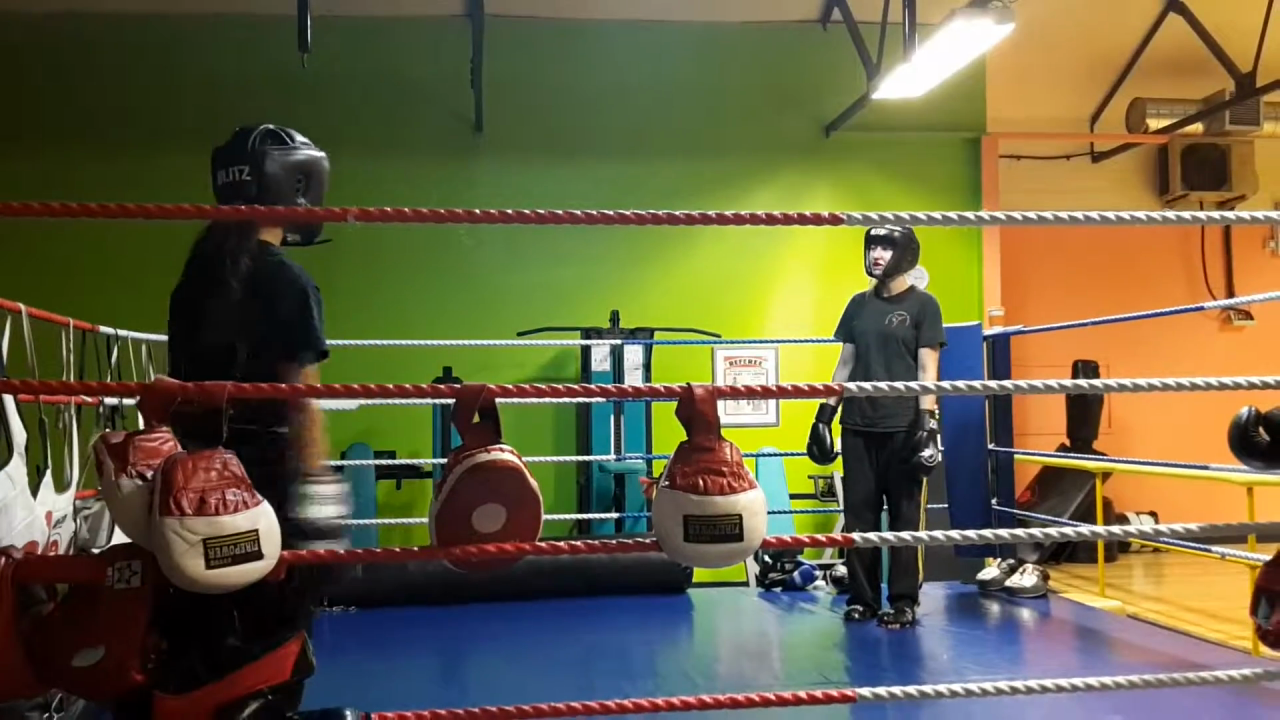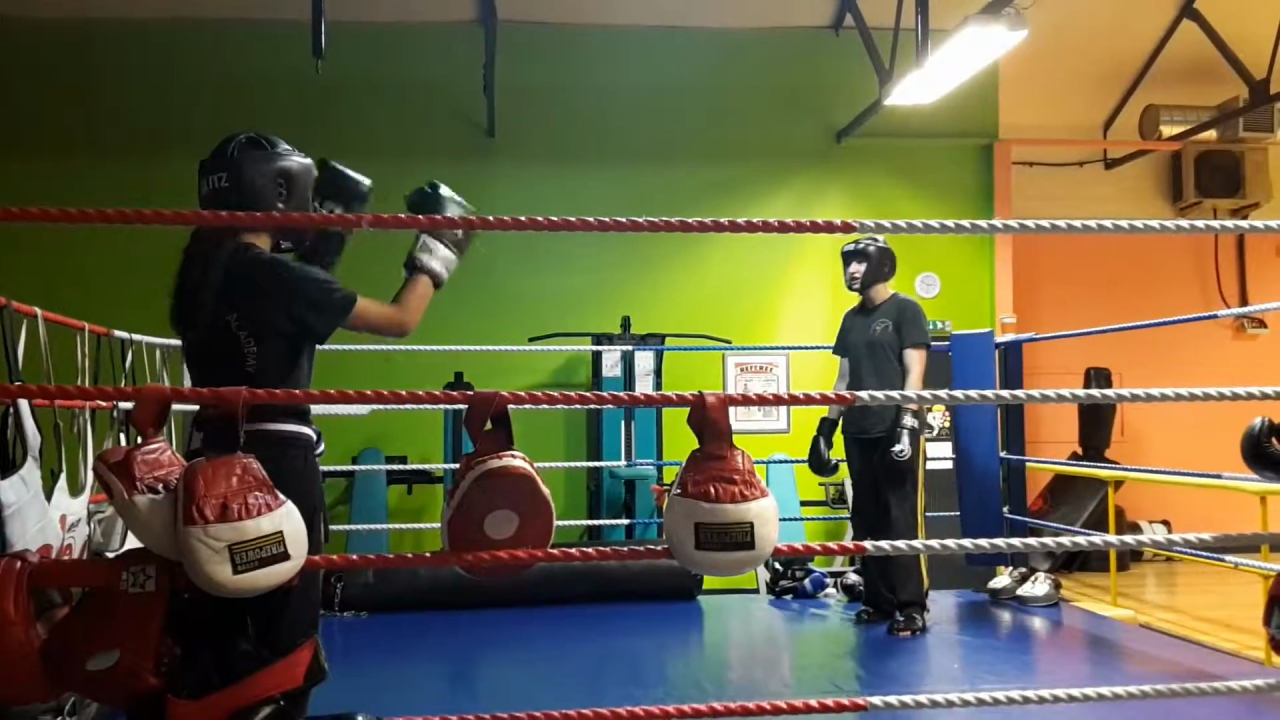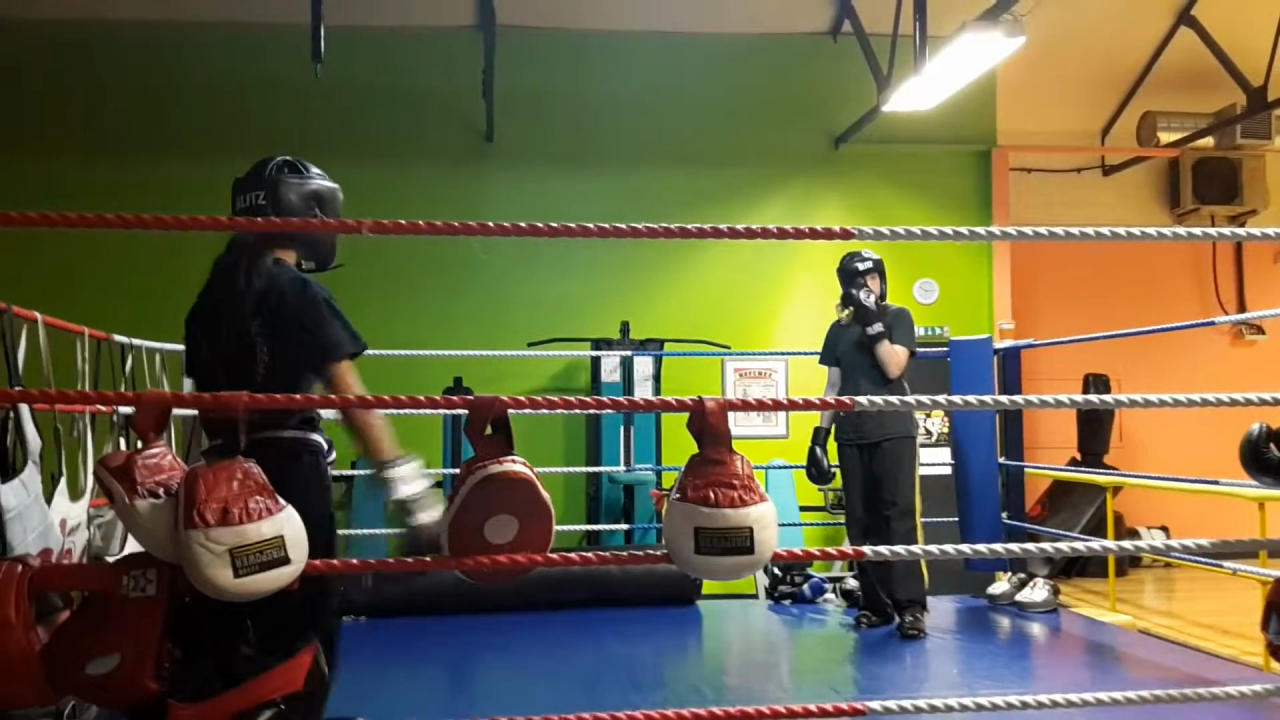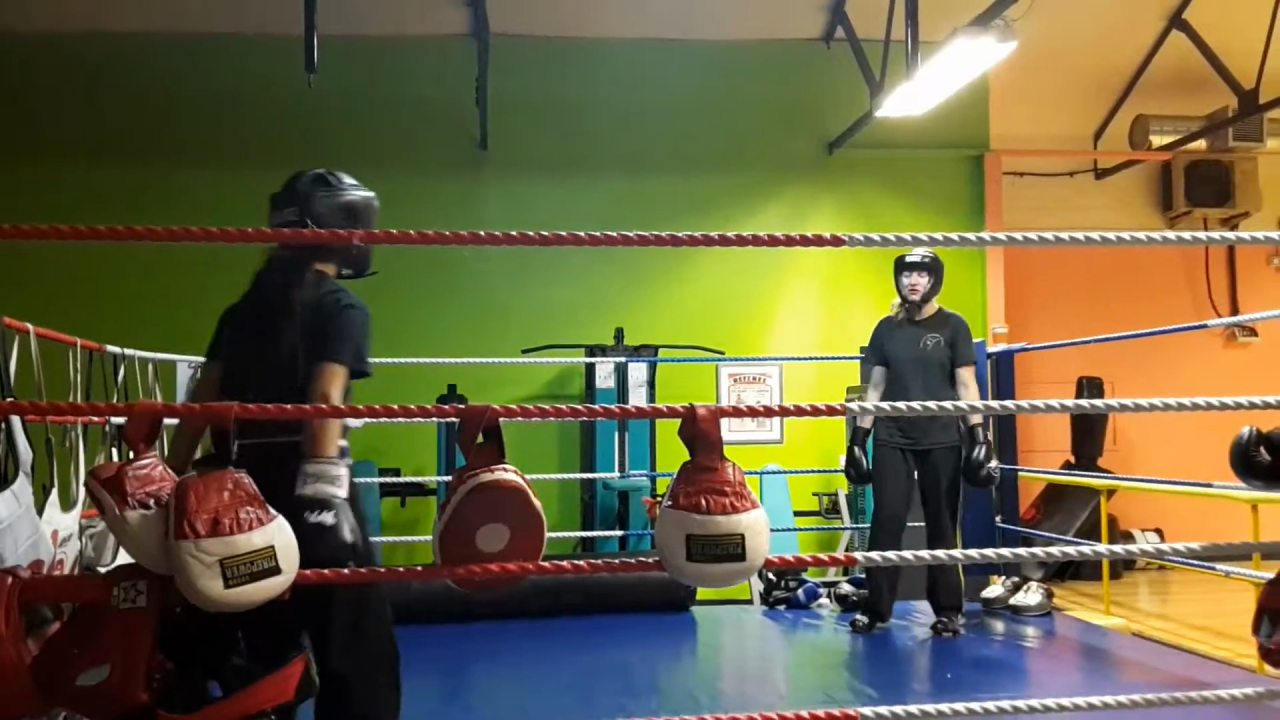
dt=1s
person 1, frame 1
left shoulder: (204, 270)
right shoulder: (284, 281)
left elbow: (187, 380)
right elbow: (299, 404)
right hip: (264, 463)
left knee: (200, 622)
right knee: (273, 627)
person 1, frame 2
left shoulder: (205, 274)
right shoulder: (276, 277)
right elbow: (399, 319)
left wrist: (324, 234)
right wrist: (436, 249)
left hip: (215, 459)
right hip: (277, 461)
left knee: (211, 619)
right knee: (281, 624)
person 1, frame 3
left shoulder: (218, 293)
right shoulder: (298, 293)
left elbow: (208, 396)
right elbow: (350, 398)
right wrist: (410, 486)
right hip: (283, 473)
left knee: (218, 635)
right knee: (299, 639)
person 1, frame 4
left shoulder: (245, 309)
right shoulder: (340, 306)
left elbow: (200, 406)
right elbow: (325, 402)
right wrist: (324, 501)
left hip: (246, 482)
right hip: (303, 486)
left knee: (263, 644)
right knee: (357, 647)
person 2, frame 1
left shoulder: (922, 304)
right shoulder: (859, 304)
left elbow: (927, 370)
left wrist: (927, 423)
right wrist: (825, 414)
left hip: (902, 426)
right hip: (858, 425)
left knee: (904, 516)
right knee: (858, 514)
left ankle: (903, 601)
right ankle: (862, 597)
person 2, frame 2
left shoulder: (906, 310)
right shoulder: (851, 318)
left elbow: (915, 372)
left wrist: (907, 424)
right wrist: (825, 428)
left hip: (893, 430)
right hip: (858, 432)
left knee: (901, 519)
right knee: (866, 520)
left ankle: (911, 607)
right ankle: (878, 600)
person 2, frame 3
left shoulder: (898, 317)
right shoulder: (839, 329)
left elbow: (893, 367)
left wrist: (872, 322)
right wrist: (819, 436)
left hip: (894, 432)
right hip: (852, 436)
left knee: (899, 516)
right knee: (861, 521)
left ankle: (911, 606)
right ankle: (876, 603)
person 2, frame 4
left shoulder: (952, 326)
right shoulder: (886, 328)
left elbow: (966, 385)
right elbow: (876, 387)
left wrist: (978, 435)
right wrist: (858, 437)
left hip: (941, 441)
right hip: (892, 440)
left knee: (942, 526)
right knee: (886, 521)
left ankle: (948, 610)
right ankle: (876, 606)
